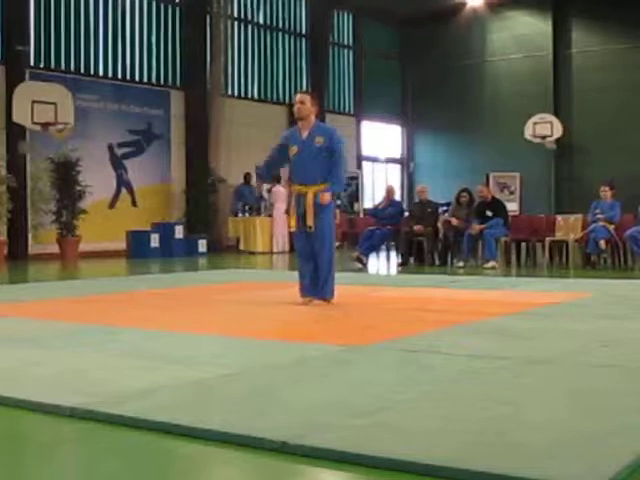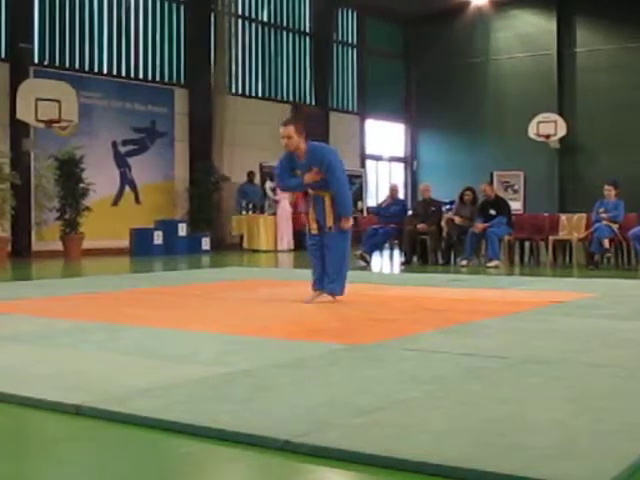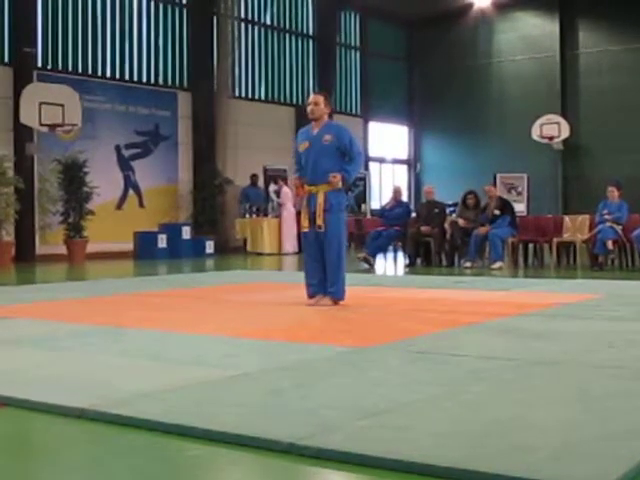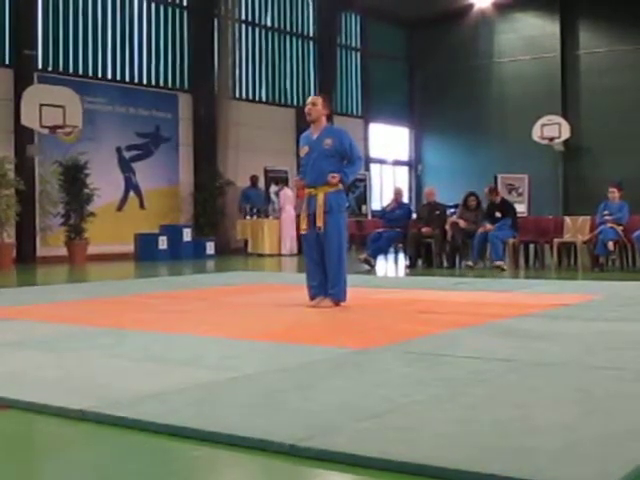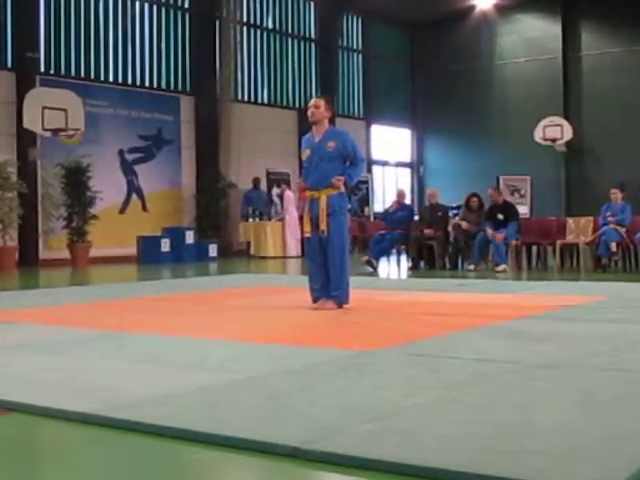
dt=1s
person 1, frame 1
left shoulder: (329, 134)
right shoulder: (290, 137)
left elbow: (339, 165)
right elbow: (274, 160)
left wrist: (331, 191)
right wrist: (260, 177)
left hip: (320, 198)
right hip: (297, 198)
left knee: (323, 247)
right knee: (303, 248)
left ankle: (324, 293)
right ankle: (309, 291)
person 1, frame 2
left shoulder: (324, 154)
right shoulder: (288, 158)
left elbow: (340, 186)
right elbow: (282, 182)
left wrist: (346, 215)
right wrist: (304, 180)
left hip: (335, 200)
right hip: (316, 200)
left knee: (336, 244)
right knee: (315, 244)
left ankle: (331, 289)
right ankle: (319, 287)
person 1, frame 3
left shoulder: (339, 131)
right shoulder: (302, 134)
left elbow: (357, 157)
left wrist: (344, 176)
right wrist: (298, 177)
left hip: (332, 197)
right hip: (309, 197)
left knee: (333, 246)
right knee: (311, 246)
left ankle: (333, 294)
right ankle: (316, 291)
person 1, frame 4
left shoulder: (338, 135)
right shoulder: (304, 138)
left elbow: (357, 160)
left wrist: (343, 177)
right wrist: (300, 180)
left hip: (332, 199)
right hip: (310, 200)
left knee: (334, 248)
right knee: (311, 248)
left ankle: (334, 295)
right ankle: (317, 293)
person 1, frame 5
left shoulder: (341, 137)
right shoulder: (305, 141)
left elbow: (359, 162)
left wrist: (347, 180)
right wrist: (302, 182)
left hip: (334, 201)
right hip: (311, 202)
left knee: (336, 250)
right knee: (313, 251)
left ankle: (337, 297)
right ankle: (319, 295)
